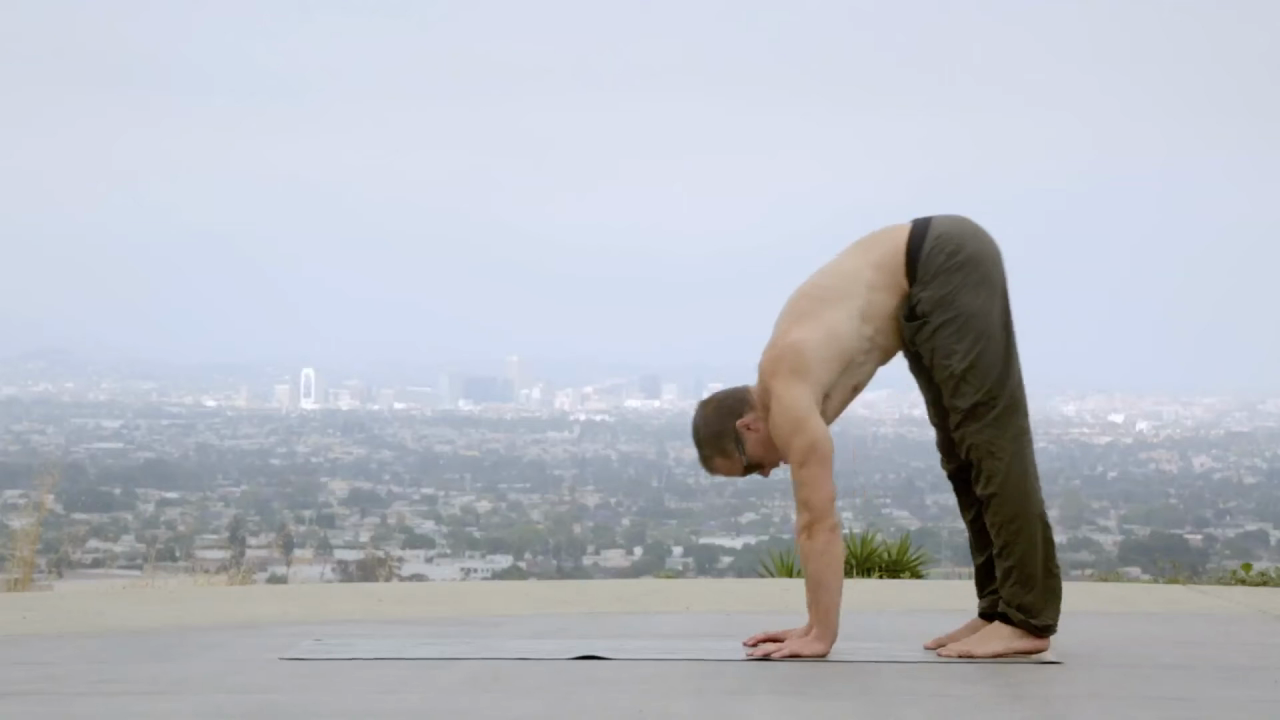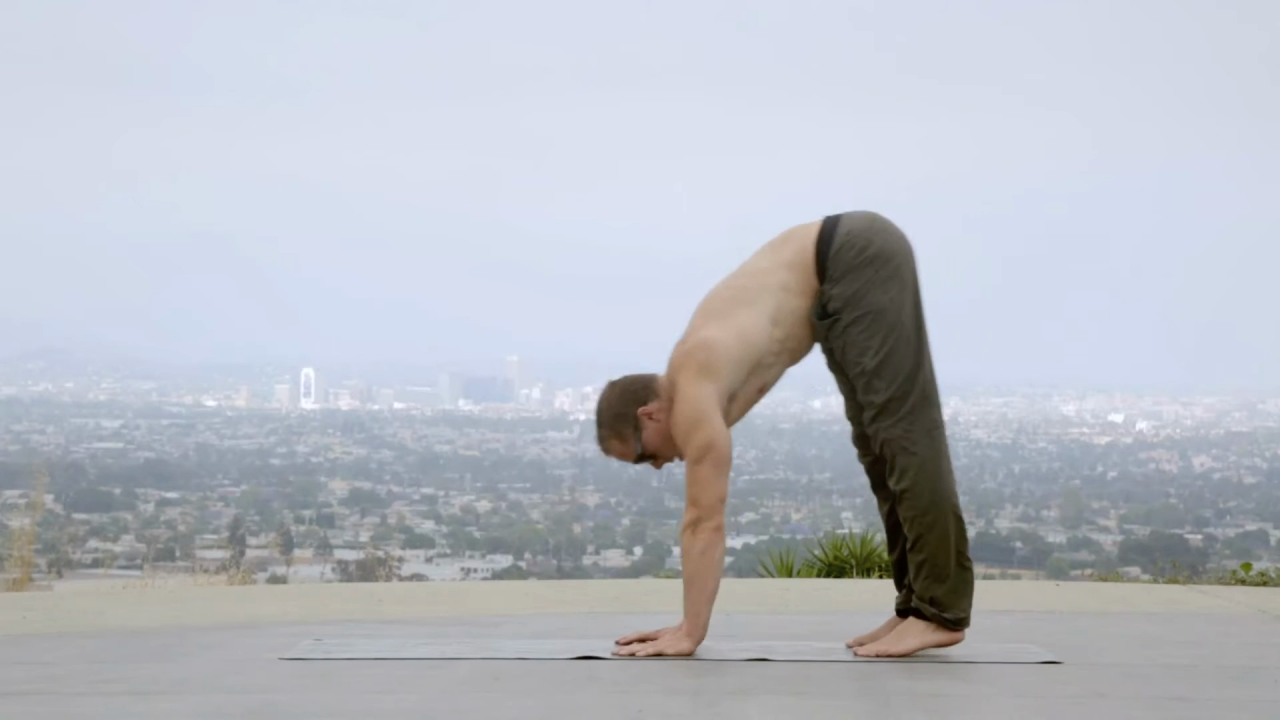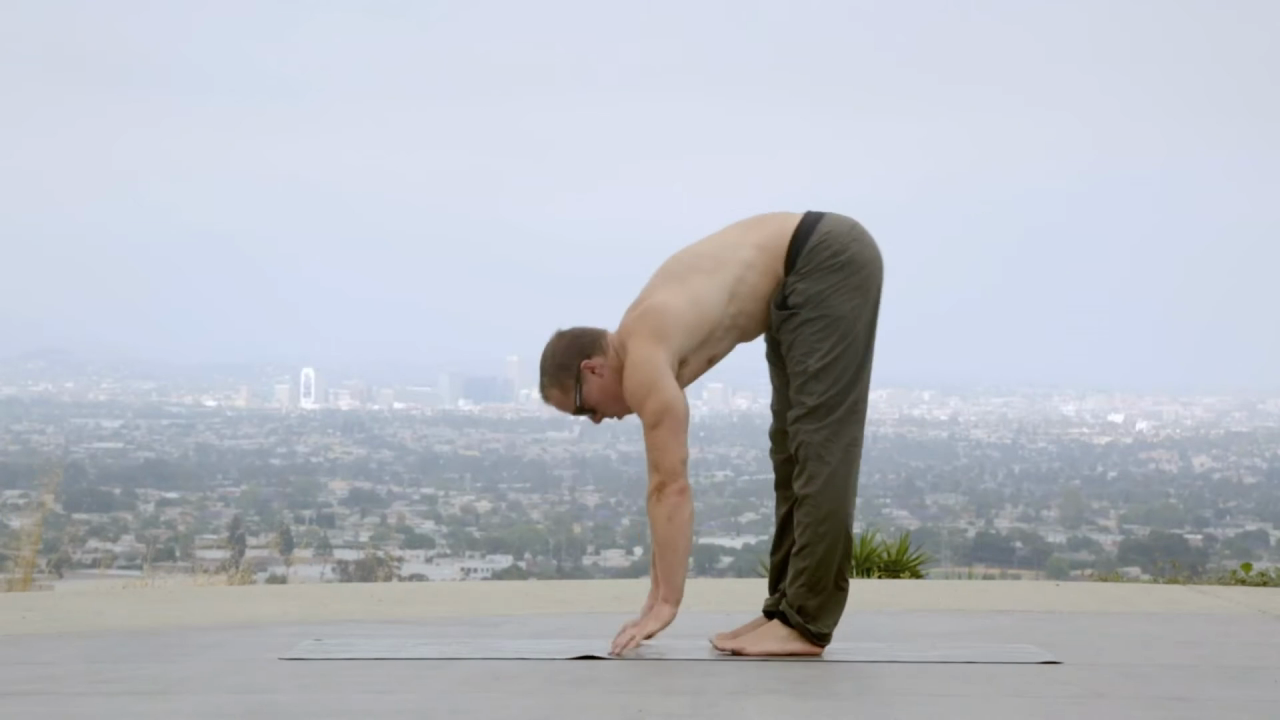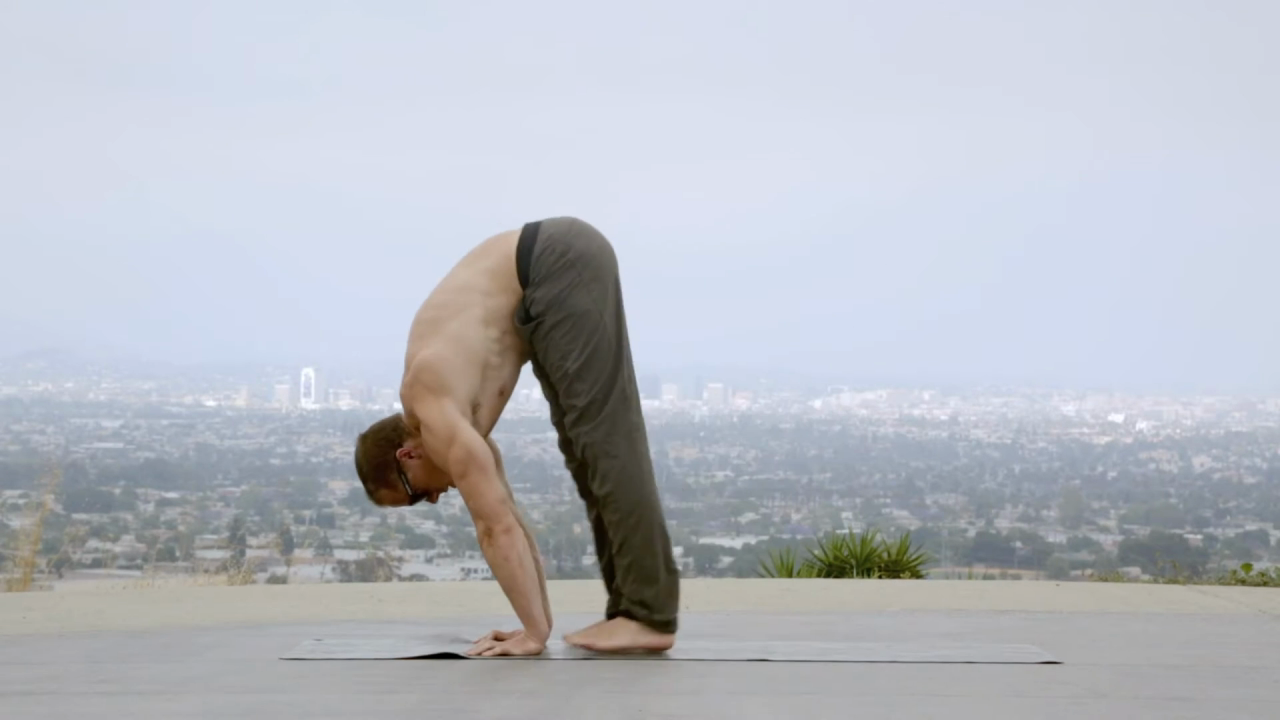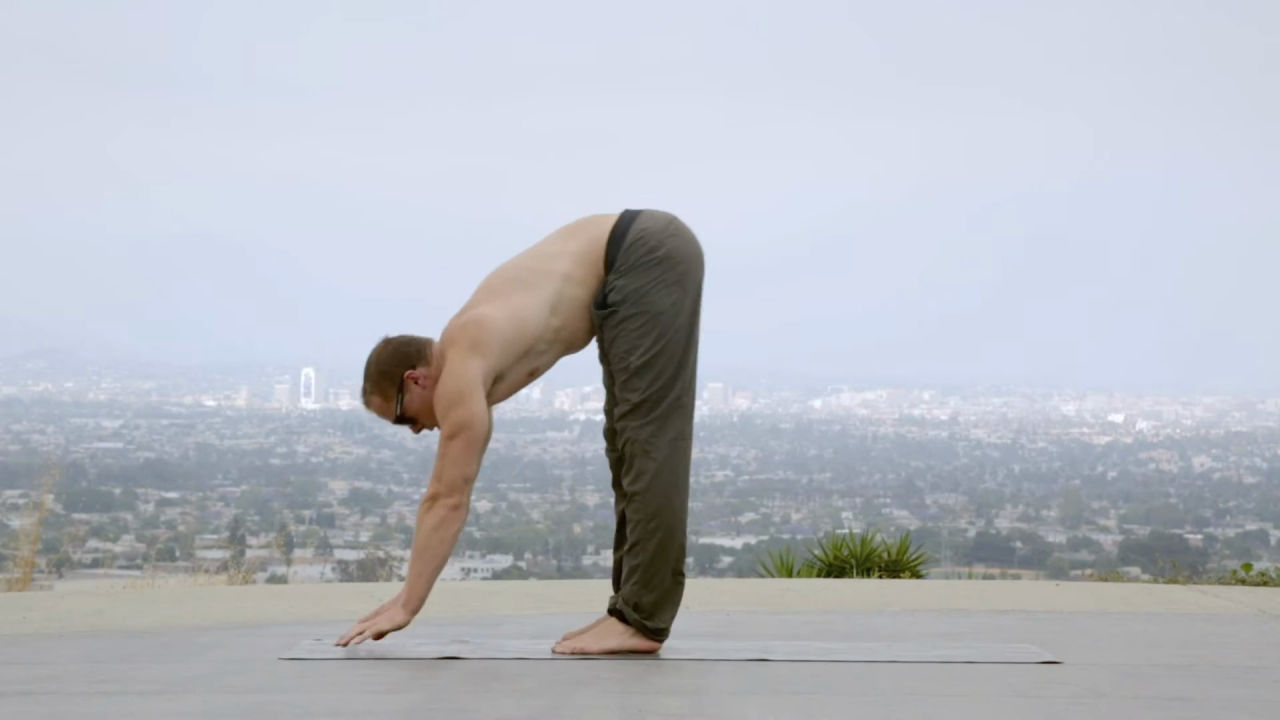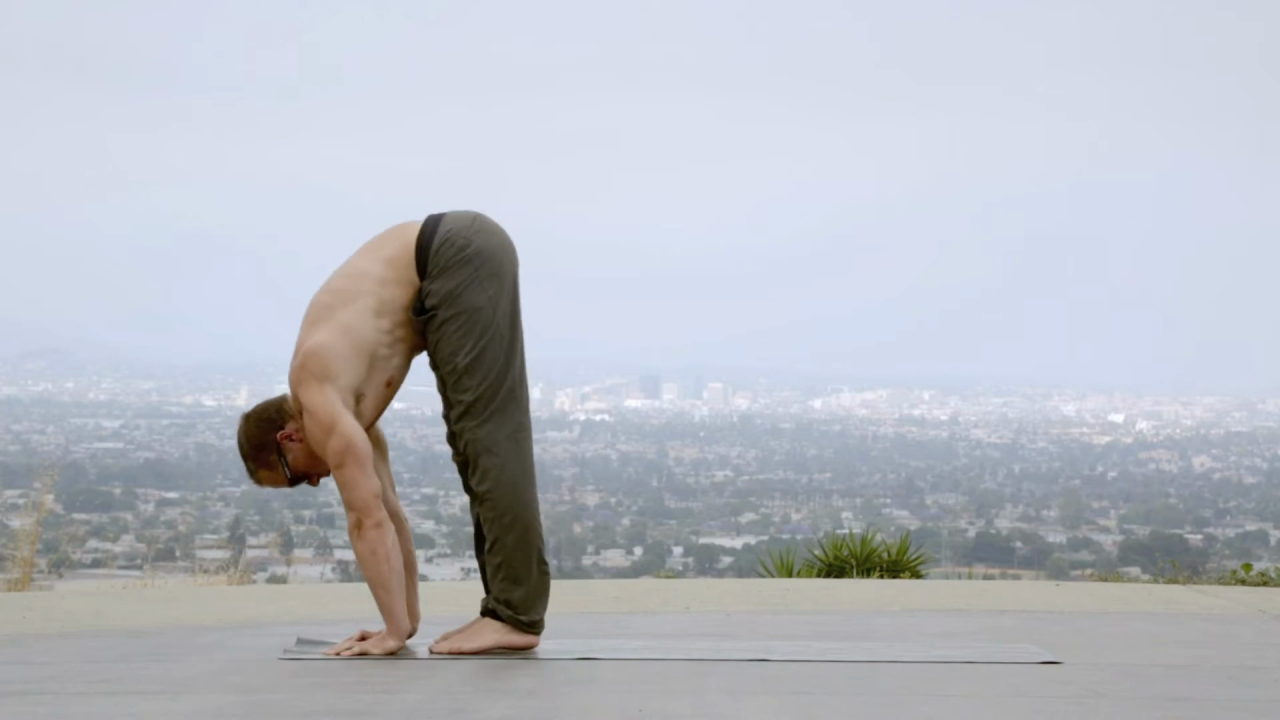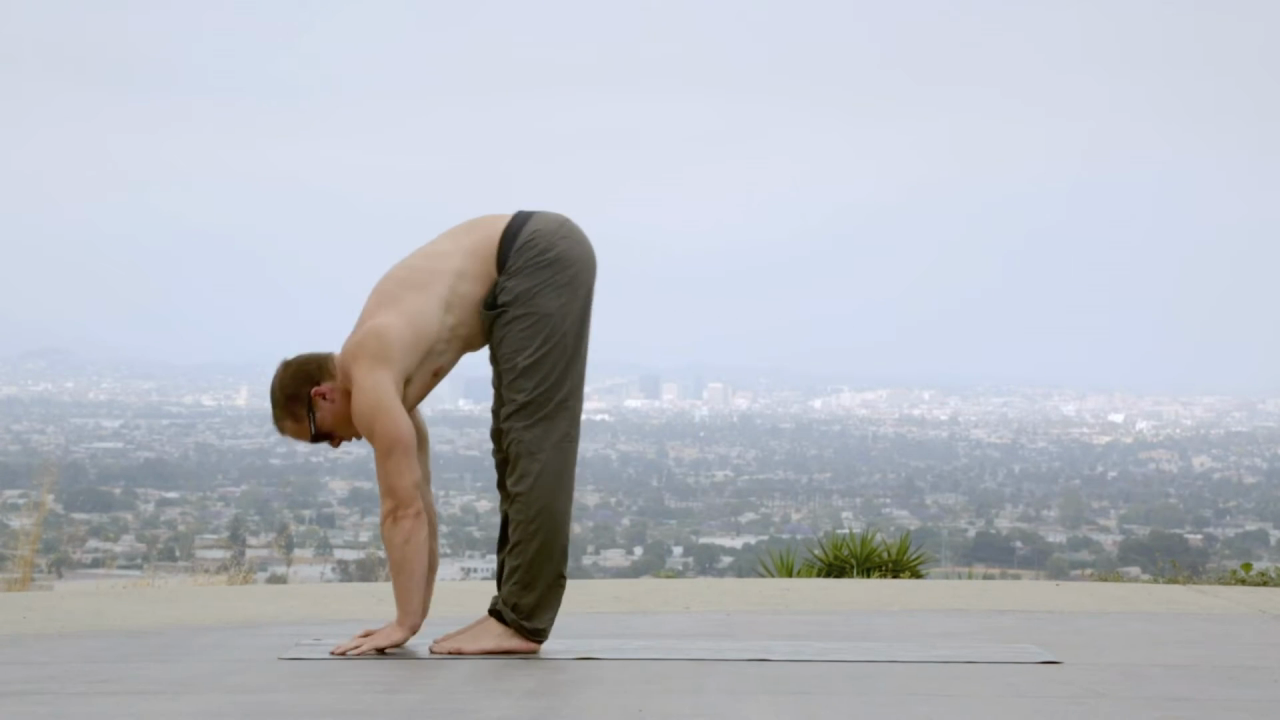
dt=0.7s
person 1, frame 1
left shoulder: (788, 402)
right shoulder: (783, 382)
left elbow: (820, 524)
right elbow: (815, 519)
left wrist: (819, 632)
right wrist: (816, 625)
left hip: (952, 265)
right hip: (934, 274)
left knee: (990, 437)
right knee: (962, 447)
left ankle: (1027, 616)
right ankle: (1001, 608)
person 1, frame 2
left shoulder: (692, 400)
right shoulder: (699, 393)
left elbow: (705, 521)
right elbow: (705, 515)
left wrist: (690, 631)
right wrist: (690, 628)
left hip: (859, 258)
right hip: (847, 265)
left knee: (901, 435)
right knee: (880, 437)
left ankle: (937, 612)
right ankle: (923, 604)
person 1, frame 3
left shoulder: (641, 360)
right shoulder: (651, 356)
left elbow: (669, 486)
right elbow: (674, 486)
left wrist: (664, 600)
right wrist: (663, 592)
left hip: (826, 257)
right hip: (814, 259)
left knee: (820, 441)
right knee: (797, 440)
left ankle: (806, 620)
right ankle: (791, 610)
person 1, frame 4
left shoulder: (436, 423)
right shoulder: (458, 418)
left elbow: (498, 528)
right elbow: (505, 522)
left wrist: (536, 631)
right wrist: (538, 624)
left hip: (561, 261)
right hip: (561, 263)
left knee: (605, 442)
right knee: (588, 446)
left ankle: (649, 613)
right ankle: (633, 608)
person 1, frame 5
left shoulder: (460, 373)
right shoulder: (471, 374)
left elbow: (447, 501)
right elbow: (453, 498)
left wrist: (404, 605)
right wrist: (409, 597)
left hip: (647, 257)
right hip: (642, 260)
left knee: (648, 439)
right knee: (632, 439)
left ankle: (642, 616)
right ankle: (636, 608)
person 1, frame 6
left shoulder: (319, 408)
right shoulder: (349, 403)
left elbow: (370, 521)
right elbow: (387, 515)
left wrist: (394, 629)
right wrist: (407, 619)
left hip: (462, 253)
right hip: (472, 253)
left knee: (487, 440)
right knee: (482, 441)
left ankle: (514, 614)
right ankle: (510, 609)
person 1, frame 7
left shoulder: (368, 382)
right shoulder: (388, 377)
left elbow: (403, 510)
right elbow: (418, 500)
left wrist: (404, 622)
right wrist: (416, 613)
left hip: (540, 259)
right hip: (545, 255)
left knee: (533, 443)
right knee: (520, 445)
left ankle: (521, 618)
right ankle: (518, 612)
